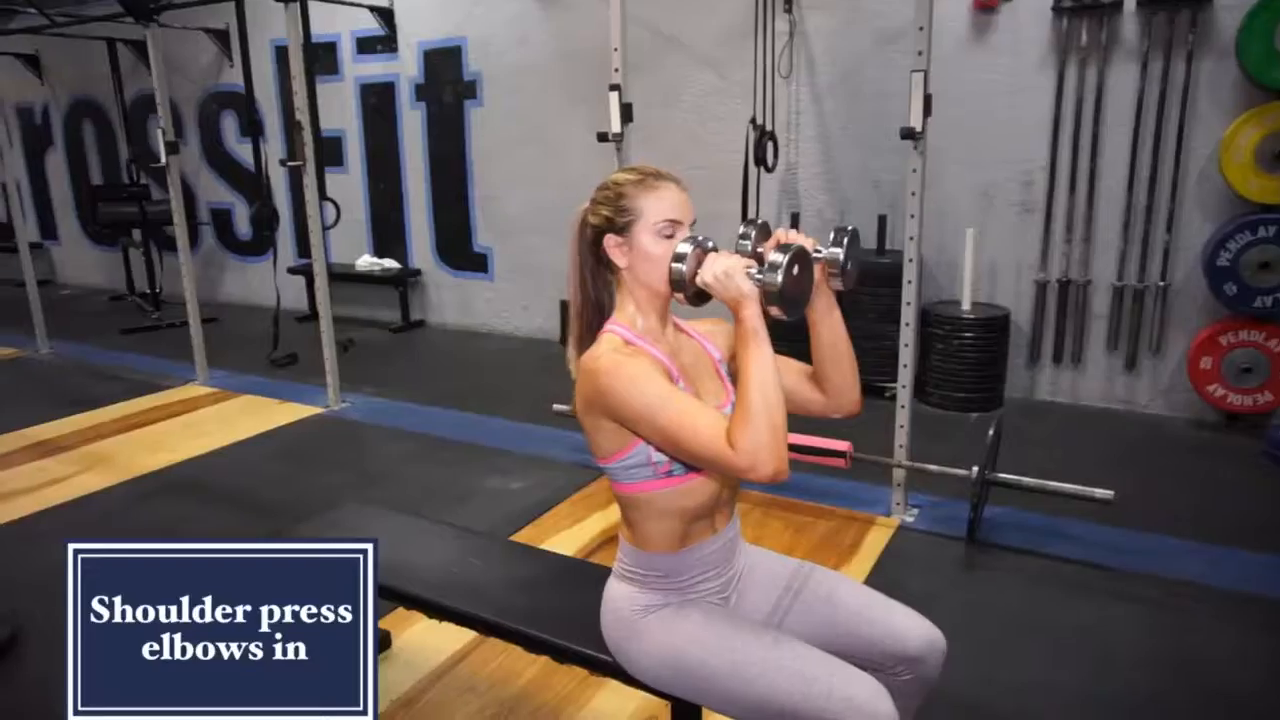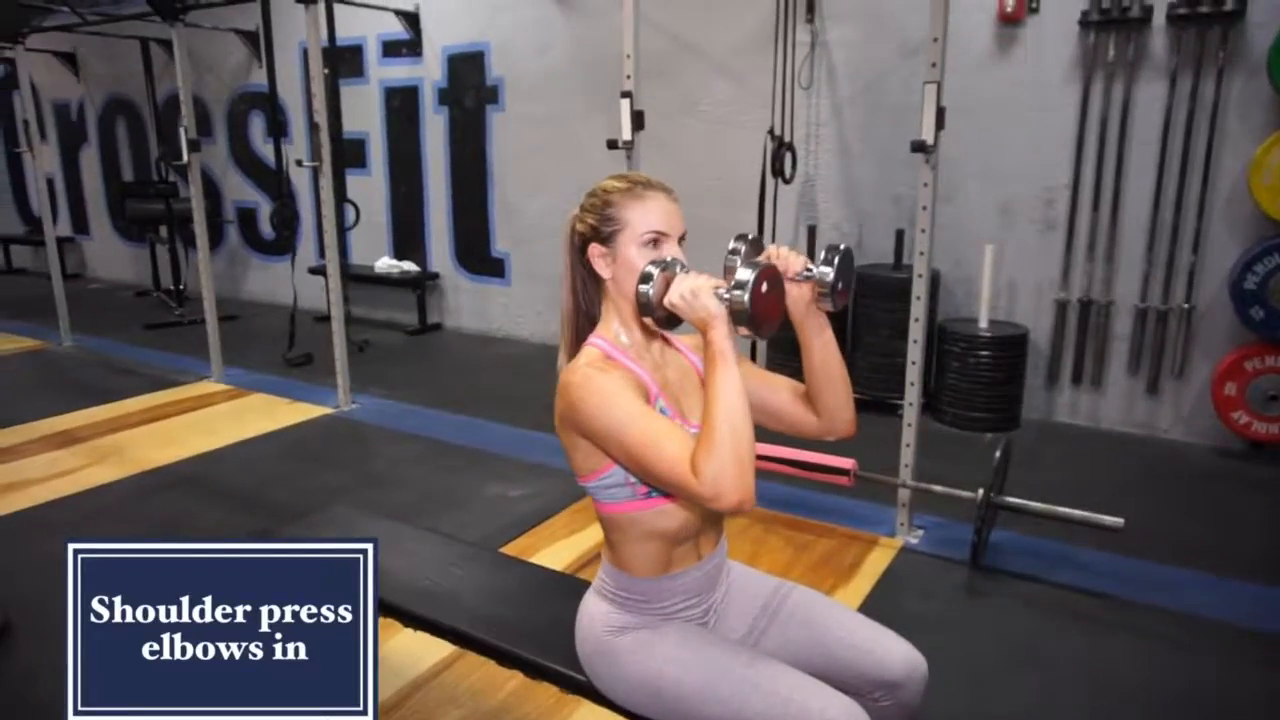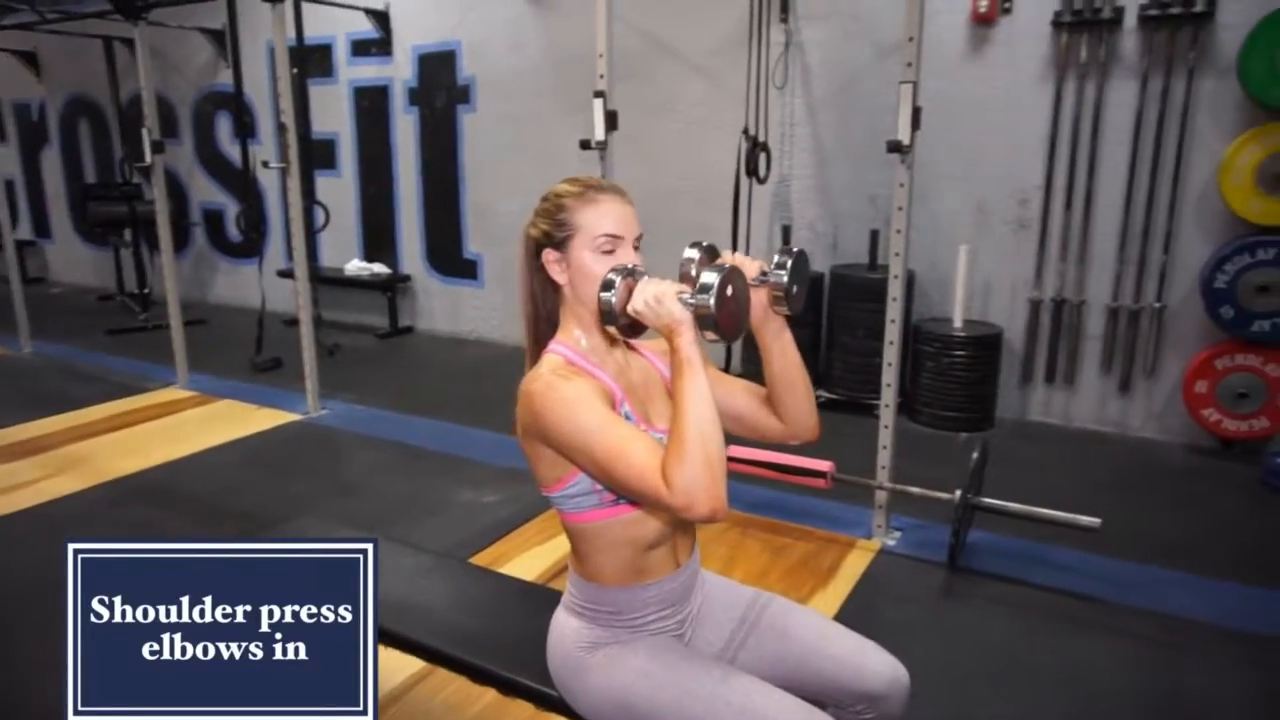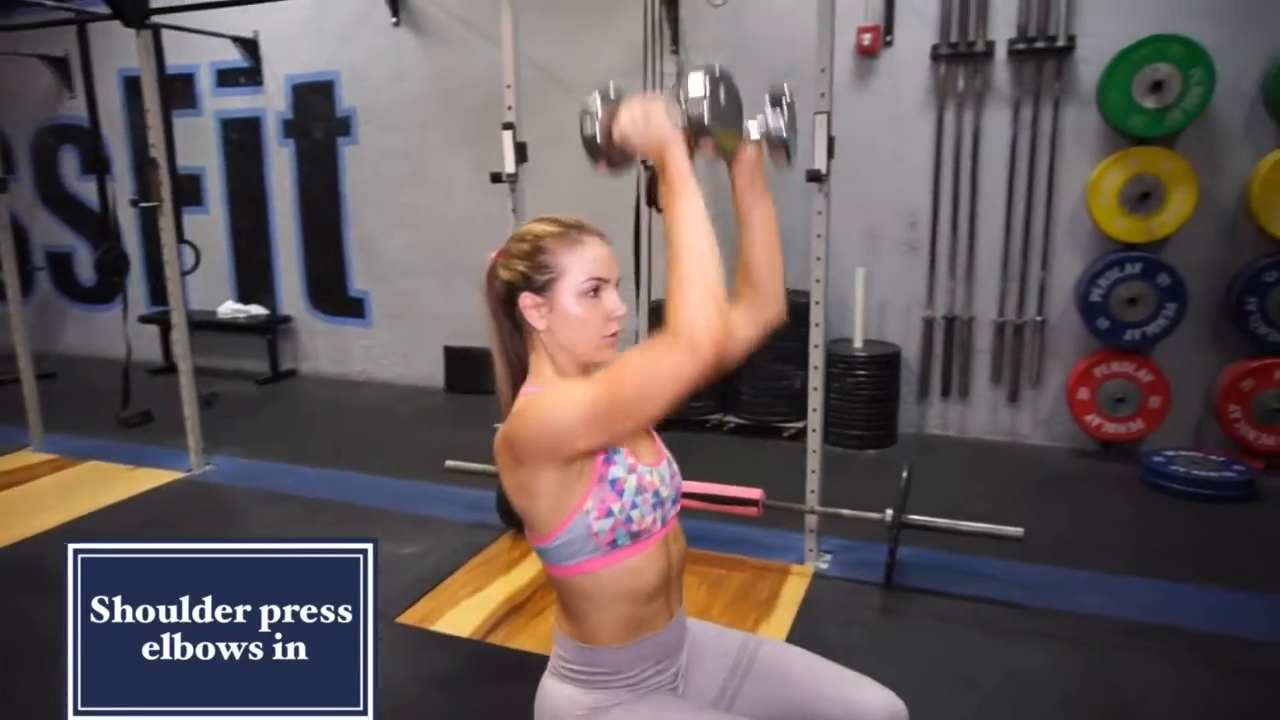
dt=1s
person 1, frame 1
left shoulder: (705, 337)
right shoulder: (611, 366)
left elbow: (839, 399)
right elbow: (762, 460)
left wrist: (816, 293)
right wrist: (748, 311)
left hip: (733, 570)
right hip: (662, 607)
left knee: (918, 649)
person 1, frame 2
left shoulder: (692, 352)
right shoulder: (590, 381)
left elbow: (833, 421)
right elbow: (728, 490)
left wrist: (806, 313)
right wrist: (718, 333)
left hip: (719, 590)
right hip: (640, 627)
left knee: (900, 673)
person 1, frame 3
left shoulder: (654, 357)
right shoulder: (553, 388)
left elbow: (797, 425)
right elbow: (700, 498)
left wrist: (764, 319)
right wrist: (684, 337)
left hip: (694, 602)
right hip: (613, 641)
person 1, frame 4
left shoulder: (618, 397)
right shoulder: (538, 426)
left elbow: (758, 311)
right elbow: (701, 341)
left wrist: (747, 169)
right wrist: (672, 159)
left hip: (681, 653)
